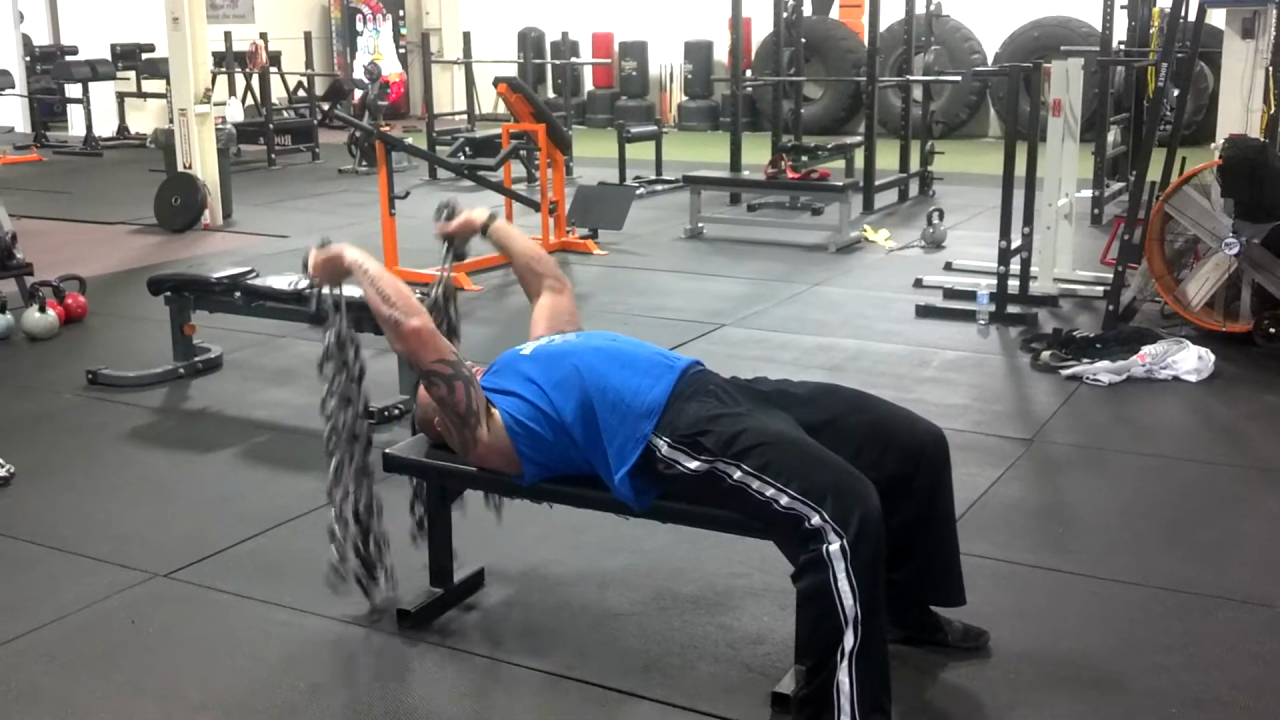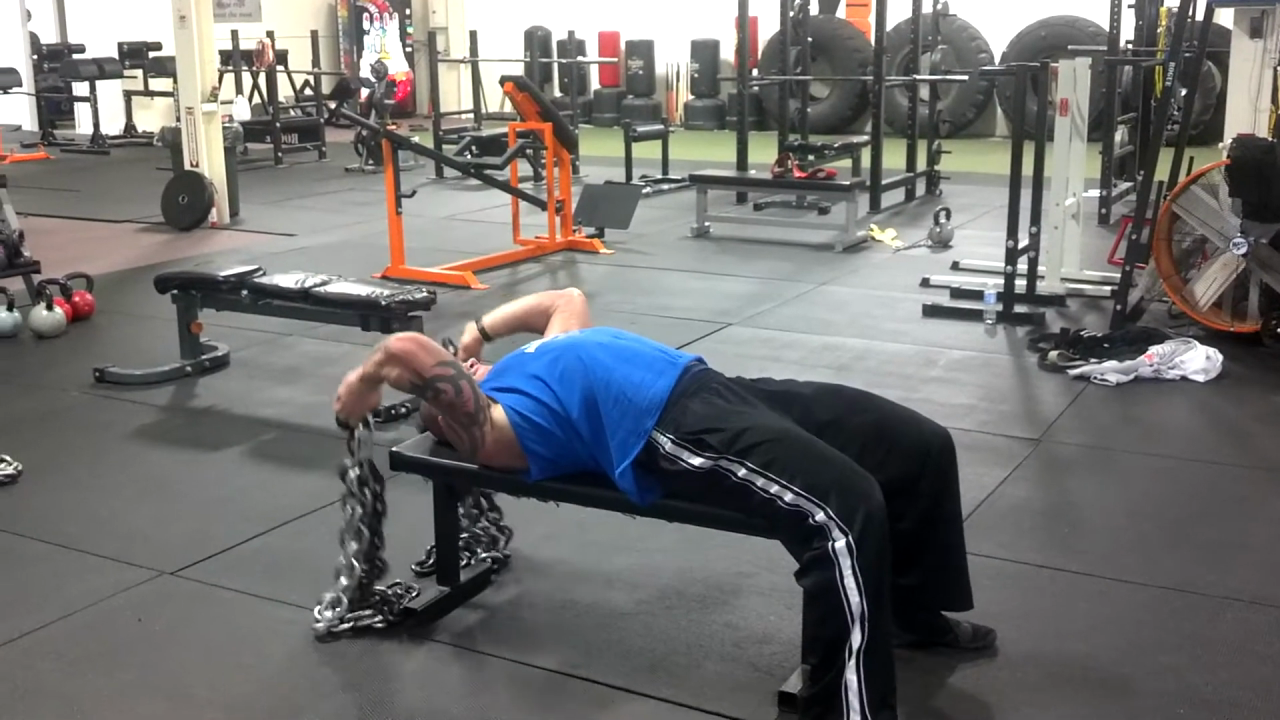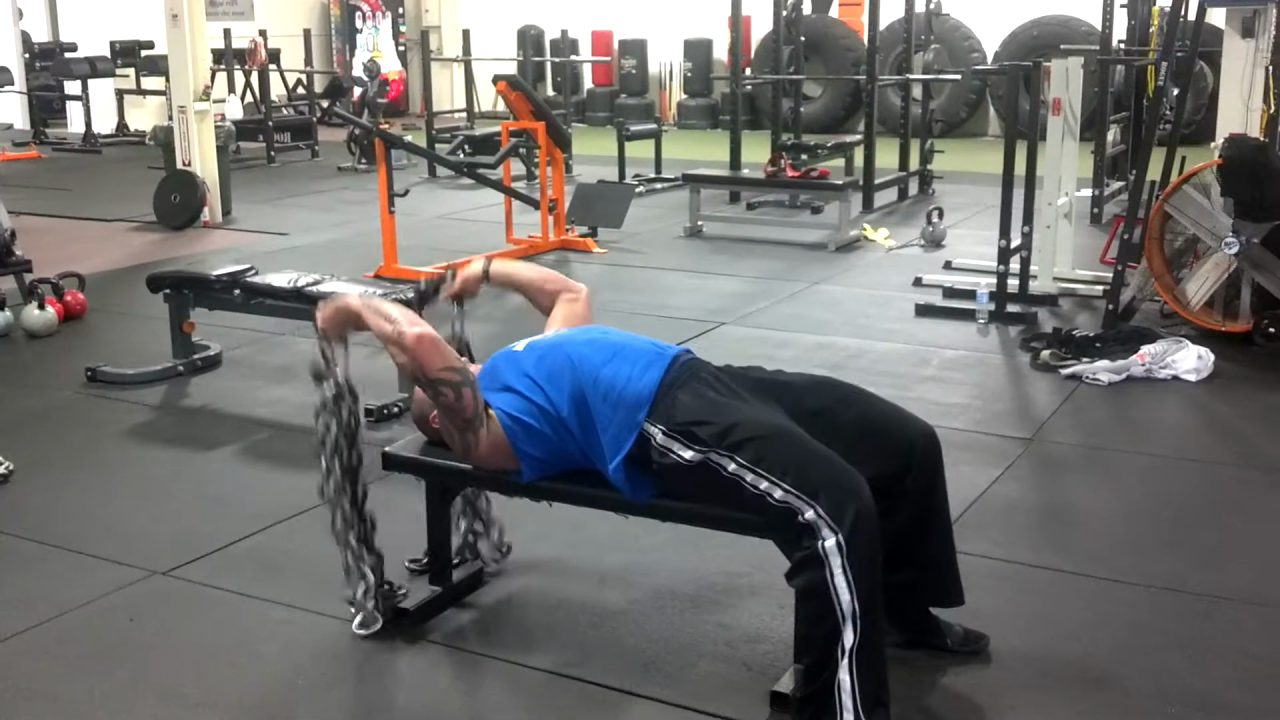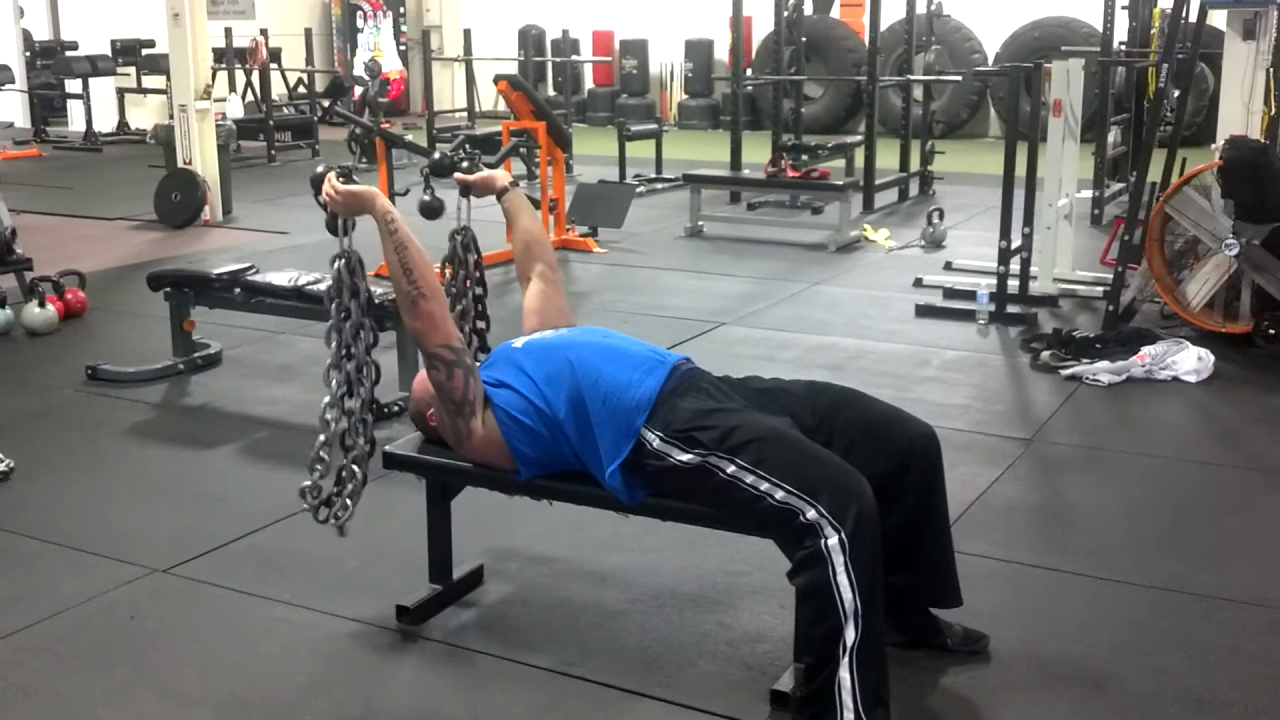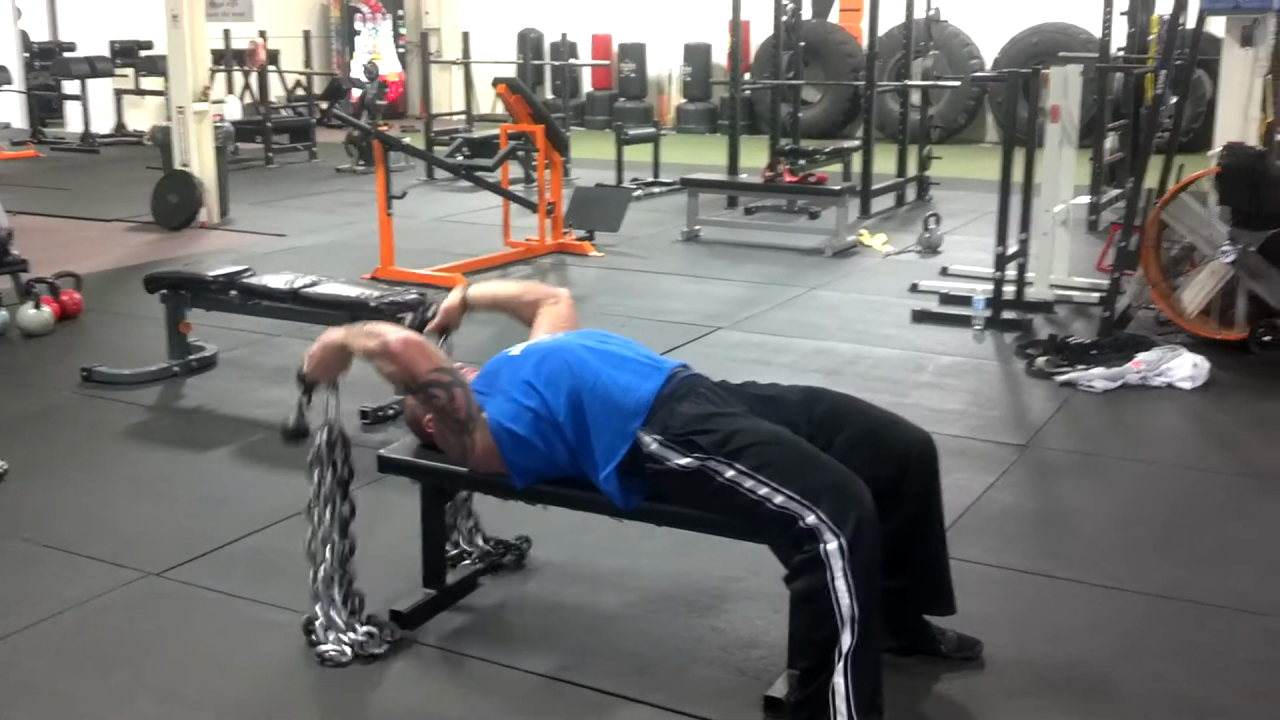
dt=0.5s
person 1, frame 1
left shoulder: (527, 365)
right shoulder: (483, 430)
left elbow: (551, 285)
right elbow: (415, 330)
left wrist: (487, 222)
right wrist: (352, 258)
left hip: (712, 389)
right hip: (673, 433)
left knee: (915, 446)
right knee: (843, 513)
left ankle: (904, 610)
person 1, frame 2
left shoulder: (531, 370)
right shoulder: (488, 426)
left elbow: (568, 298)
right elbow: (410, 351)
left wrist: (480, 328)
right wrist: (364, 380)
left hip: (718, 388)
right hip: (674, 432)
left knee: (922, 448)
right knee: (848, 512)
left ankle: (914, 611)
person 1, frame 3
left shoulder: (526, 372)
right shoulder: (479, 428)
left elbow: (572, 292)
right elbow: (419, 342)
left wrist: (486, 269)
right wrist: (353, 307)
left hip: (707, 380)
right hip: (666, 422)
left knee: (908, 444)
right knee: (837, 510)
left ankle: (903, 611)
person 1, frame 4
left shoulder: (527, 357)
right shoulder: (479, 426)
left elbow: (541, 271)
right elbow: (427, 315)
left wrist: (507, 187)
right wrist: (375, 203)
left hip: (707, 388)
right hip: (665, 430)
left knee: (908, 445)
right knee: (839, 508)
left ankle: (903, 609)
person 1, frame 5
left shoulder: (518, 373)
right shoulder: (473, 434)
left elbow: (556, 300)
right elbow: (404, 350)
left wrist: (466, 296)
right wrist: (340, 339)
left hip: (698, 394)
right hip: (658, 435)
left knee: (904, 451)
right knee: (836, 515)
left ankle: (899, 617)
